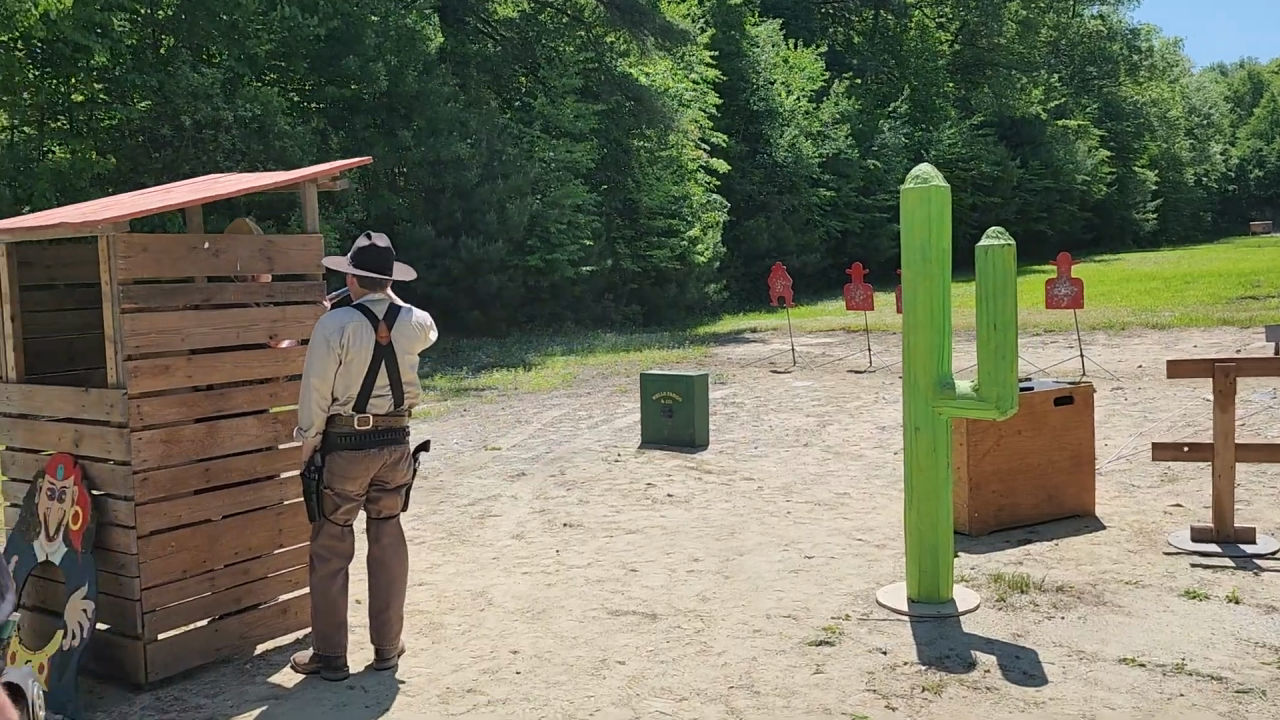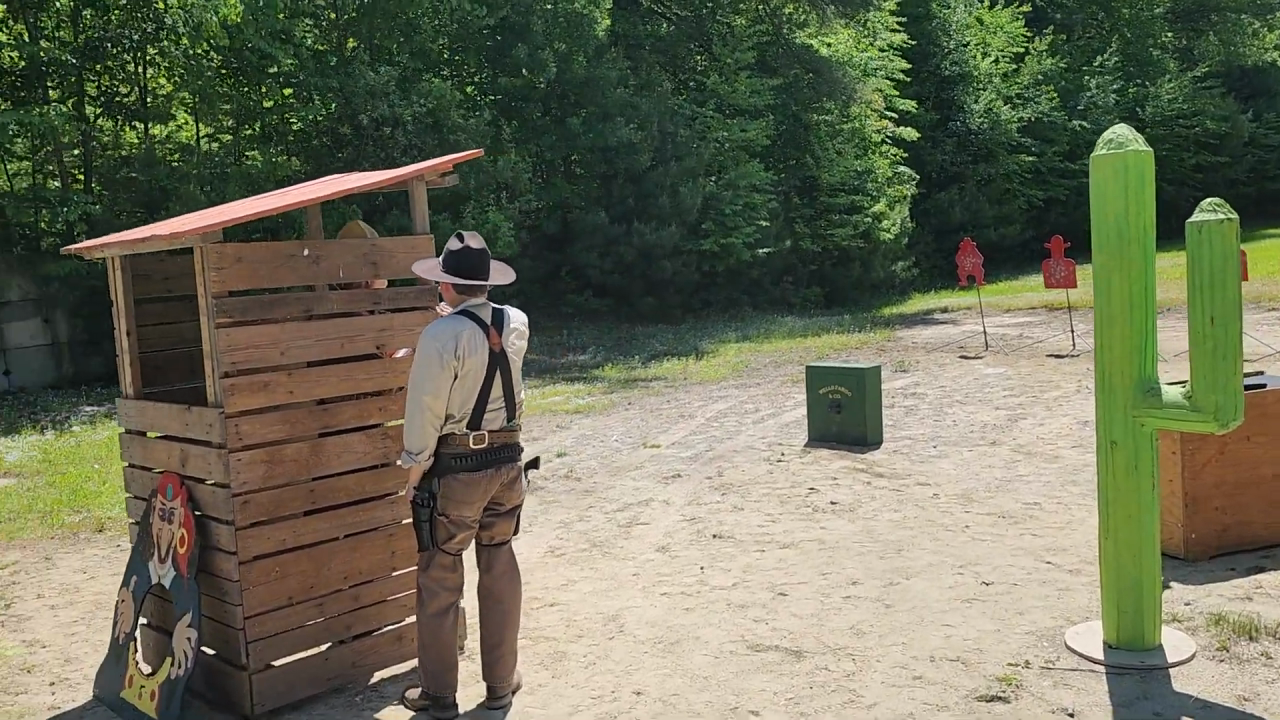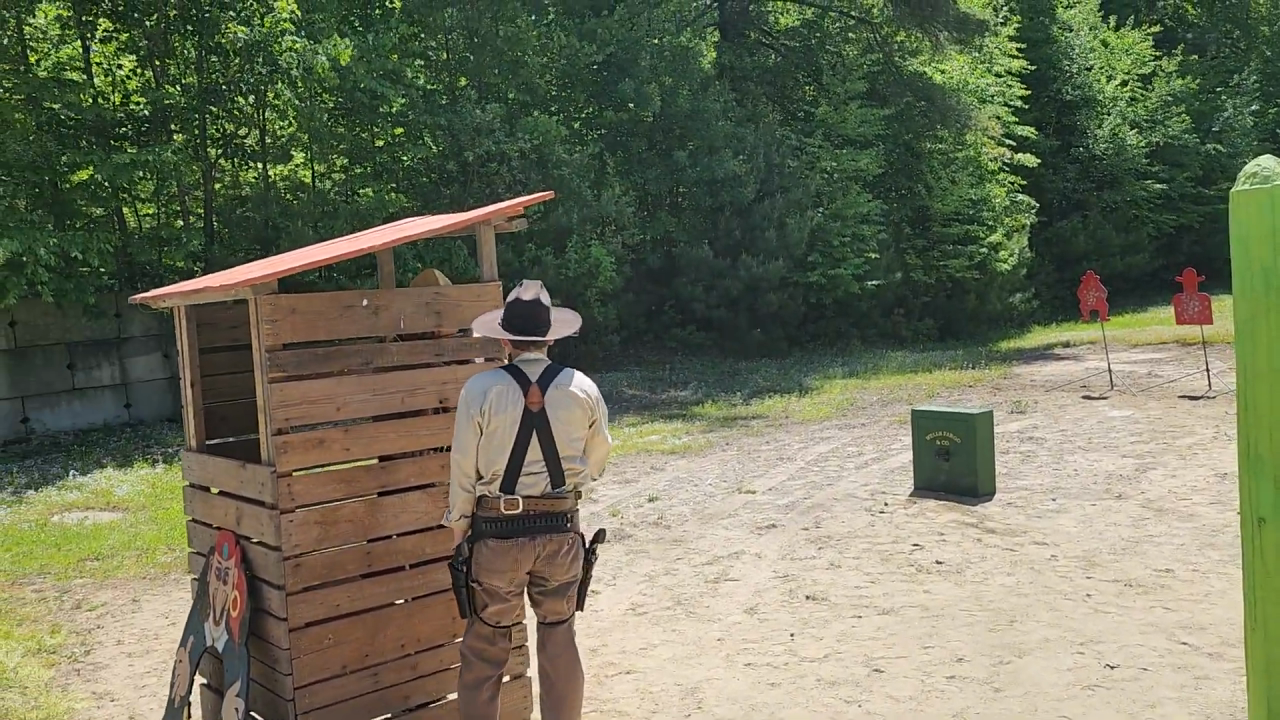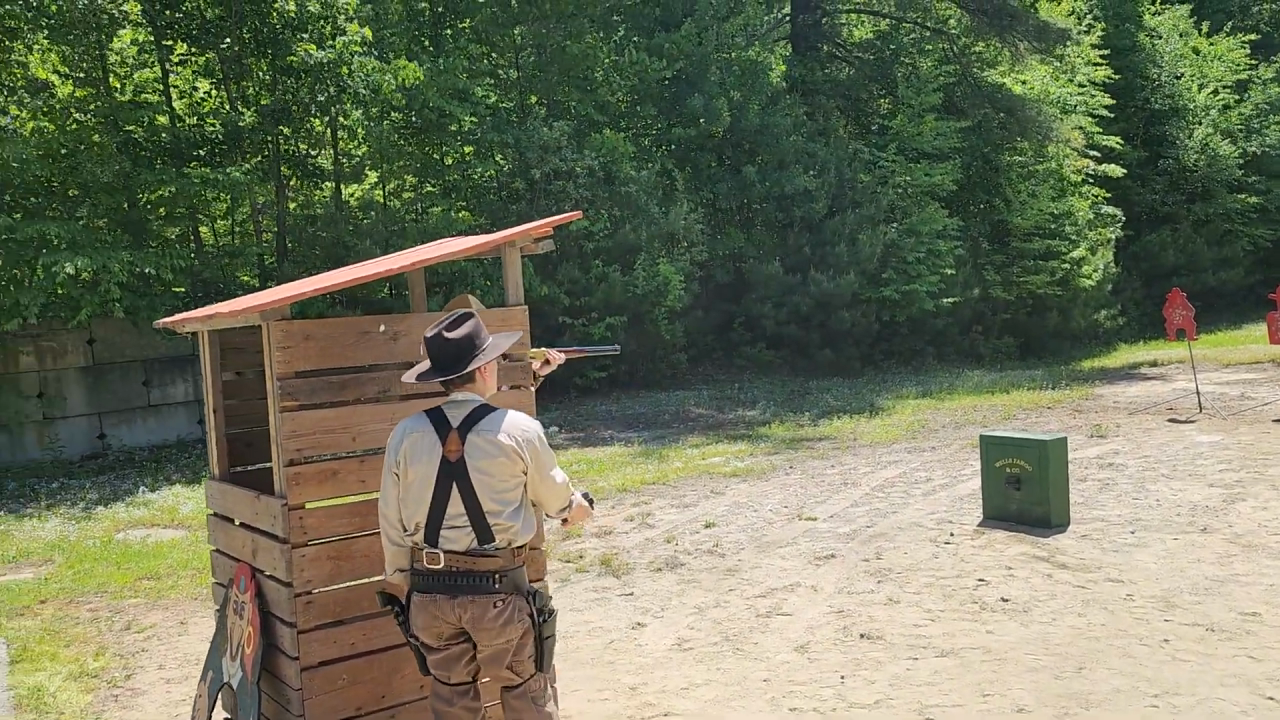
dt=1s
person 1, frame 1
left shoulder: (335, 323)
right shoulder: (415, 322)
left elbow: (315, 394)
left wrist: (308, 447)
right wrist: (389, 297)
left hip: (345, 446)
right hip: (394, 444)
left knee: (330, 551)
right knee: (388, 544)
left ankle: (330, 655)
right ankle: (387, 646)
person 1, frame 2
left shoulder: (441, 334)
right shoulder: (516, 324)
left elbow: (425, 412)
left wrist: (415, 471)
right wrist: (469, 303)
left hip: (455, 468)
right hip: (506, 461)
left knee: (440, 578)
right knee: (500, 569)
person 1, frame 3
left shoulder: (481, 389)
right shoulder: (582, 388)
left elbow: (463, 469)
right elbow: (597, 462)
left wrist: (459, 526)
left hip: (497, 532)
right hip: (559, 531)
left knee: (484, 649)
right knee: (559, 640)
person 1, frame 4
left shoulder: (407, 434)
right shoulder: (519, 430)
left elbow: (392, 521)
right elbow: (556, 497)
left wrist: (403, 582)
right wrist: (578, 508)
left hip: (433, 591)
right hip: (499, 589)
